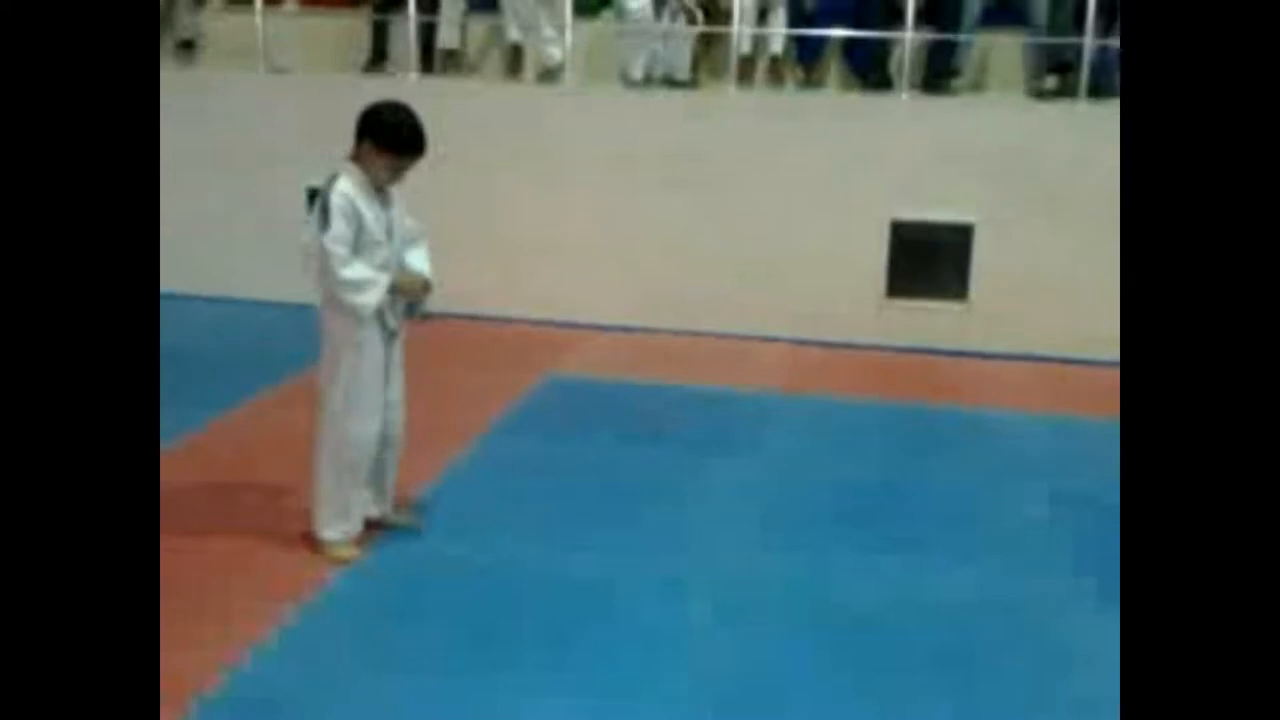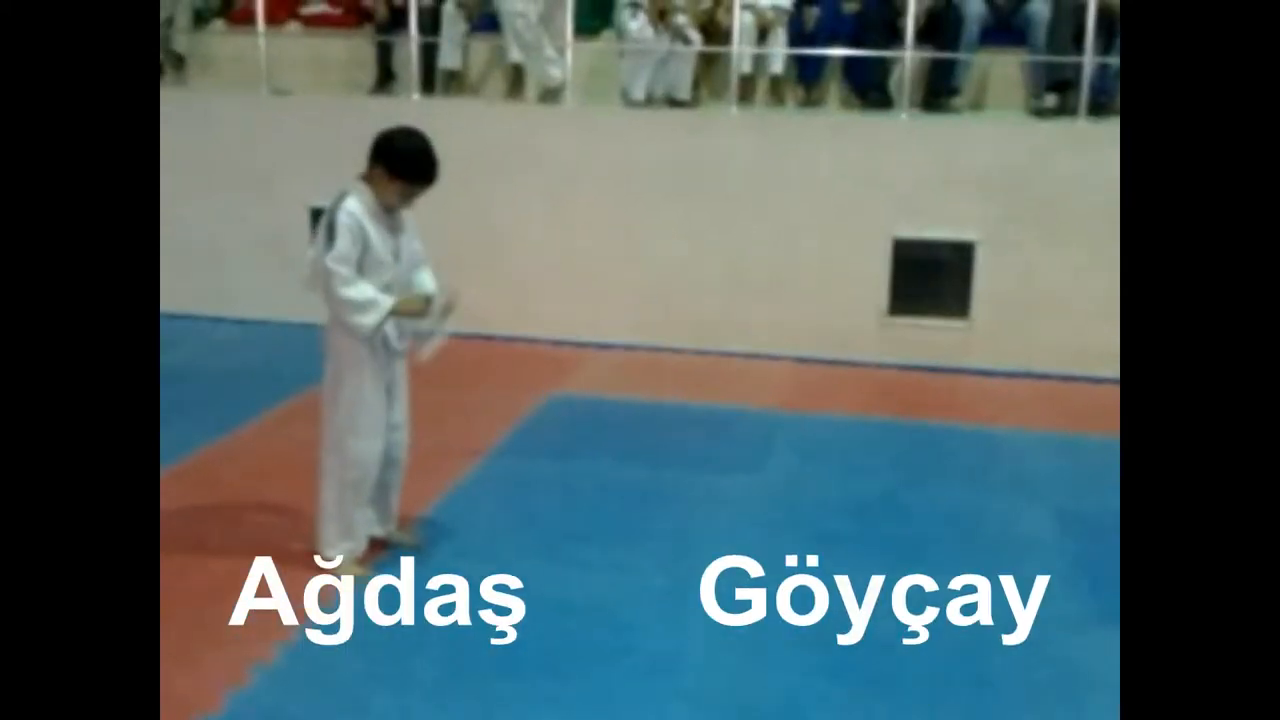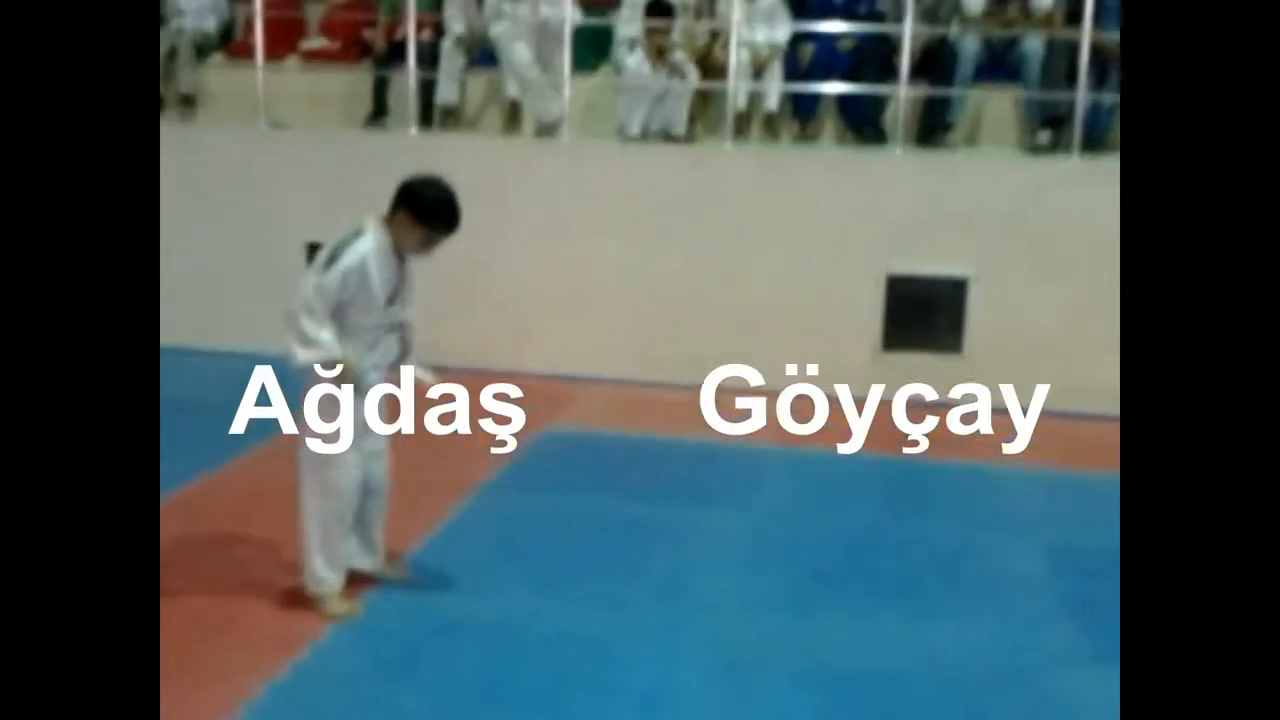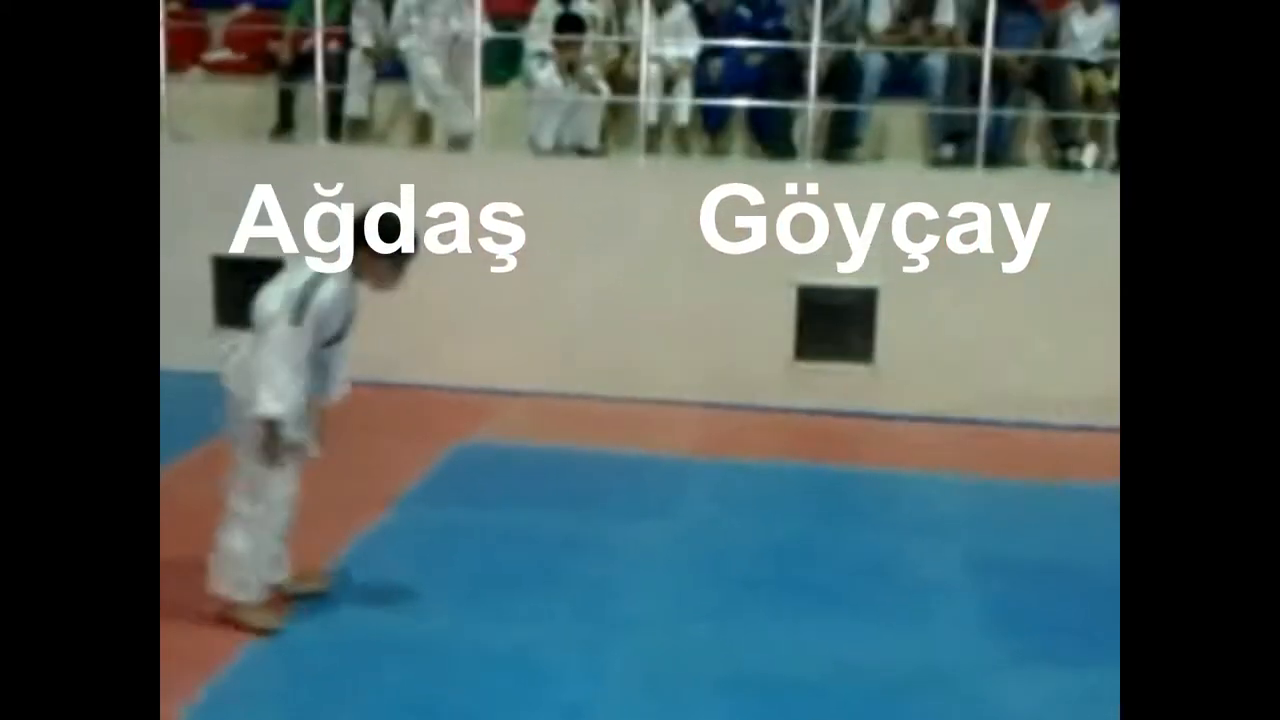
dt=0.5s
person 1, frame 1
left shoulder: (386, 196)
right shoulder: (338, 198)
left elbow: (411, 241)
right elbow: (334, 270)
left wrist: (418, 276)
right wrist: (392, 285)
left hip: (387, 327)
right hip: (353, 328)
left knee: (388, 423)
right knee: (351, 427)
left ankle: (373, 504)
right ankle: (335, 528)
person 1, frame 2
left shoulder: (395, 216)
right shoulder: (346, 216)
left elbow: (411, 265)
right elbow: (337, 287)
left wrist: (429, 294)
right wrist: (395, 306)
left hip: (392, 345)
right hip: (357, 347)
left knee: (393, 441)
right knee: (356, 446)
left ankle: (378, 523)
right ankle: (340, 547)
person 1, frame 3
left shoulder: (395, 253)
right shoulder: (356, 253)
right elbow: (308, 310)
left wrist: (398, 340)
right wrist: (330, 365)
left hip: (366, 378)
right hip: (333, 377)
left knee: (372, 472)
right knee: (334, 477)
left ankle: (364, 557)
right ankle: (324, 581)
person 1, frame 4
left shoulder: (343, 288)
right shoulder: (322, 291)
right elbow: (282, 357)
left wrist: (315, 411)
right wrist: (276, 424)
left hip: (286, 391)
right hip: (260, 390)
left knee: (278, 485)
right knee: (266, 488)
left ankle: (270, 577)
right ankle: (240, 594)
